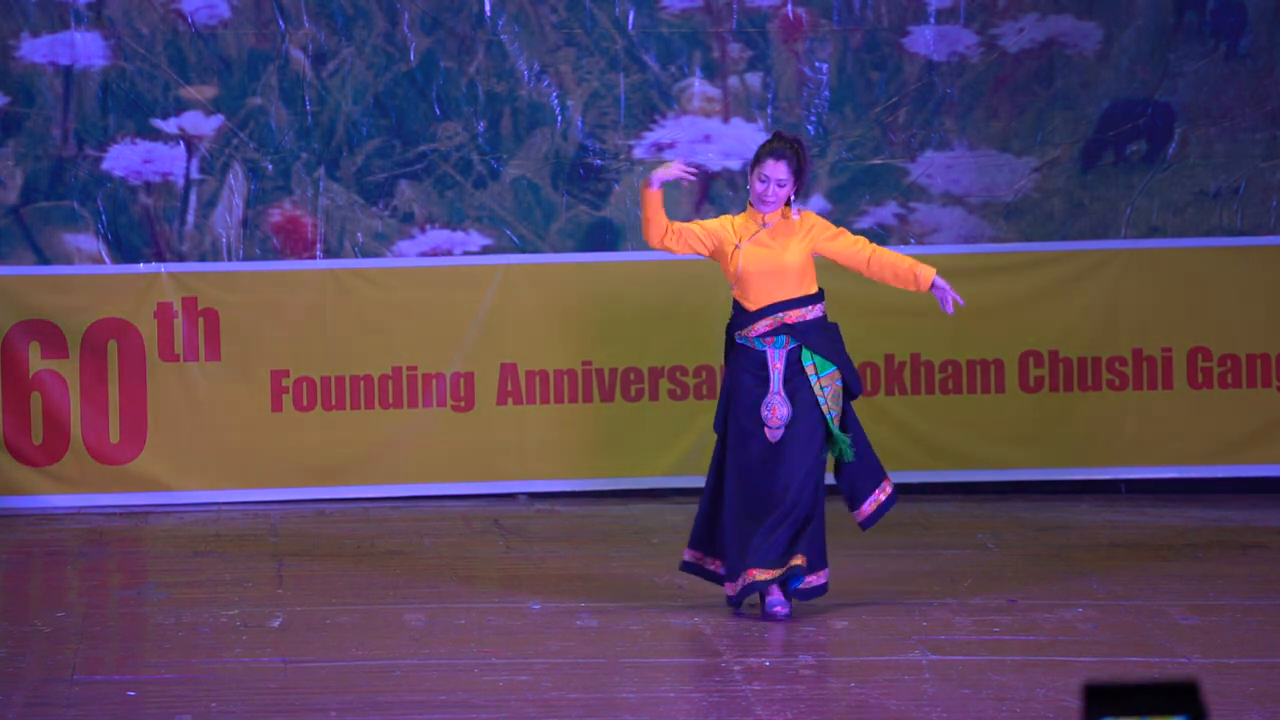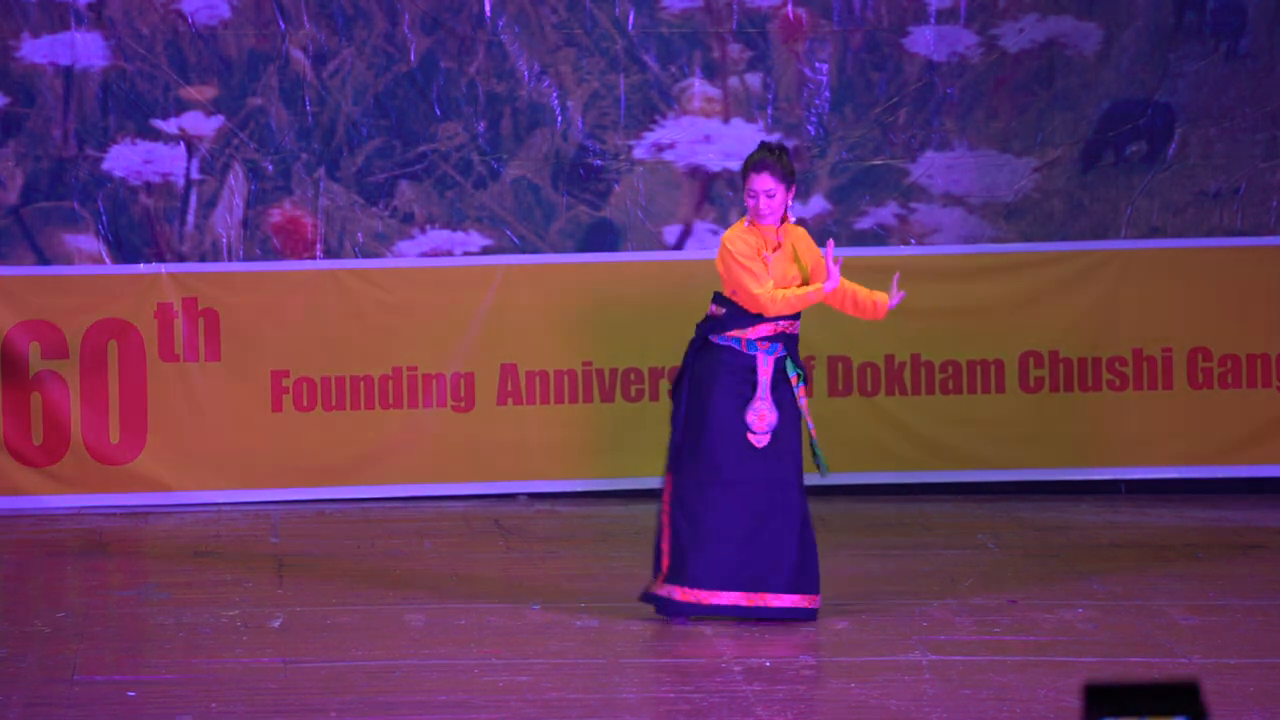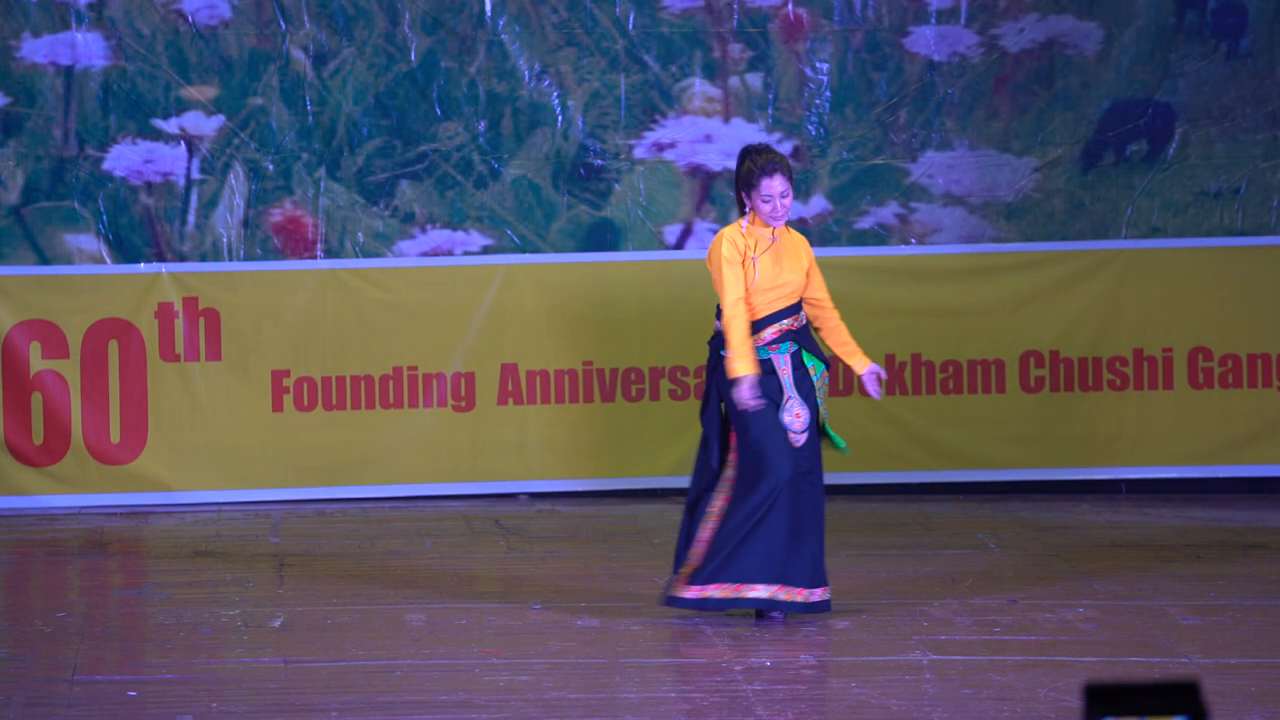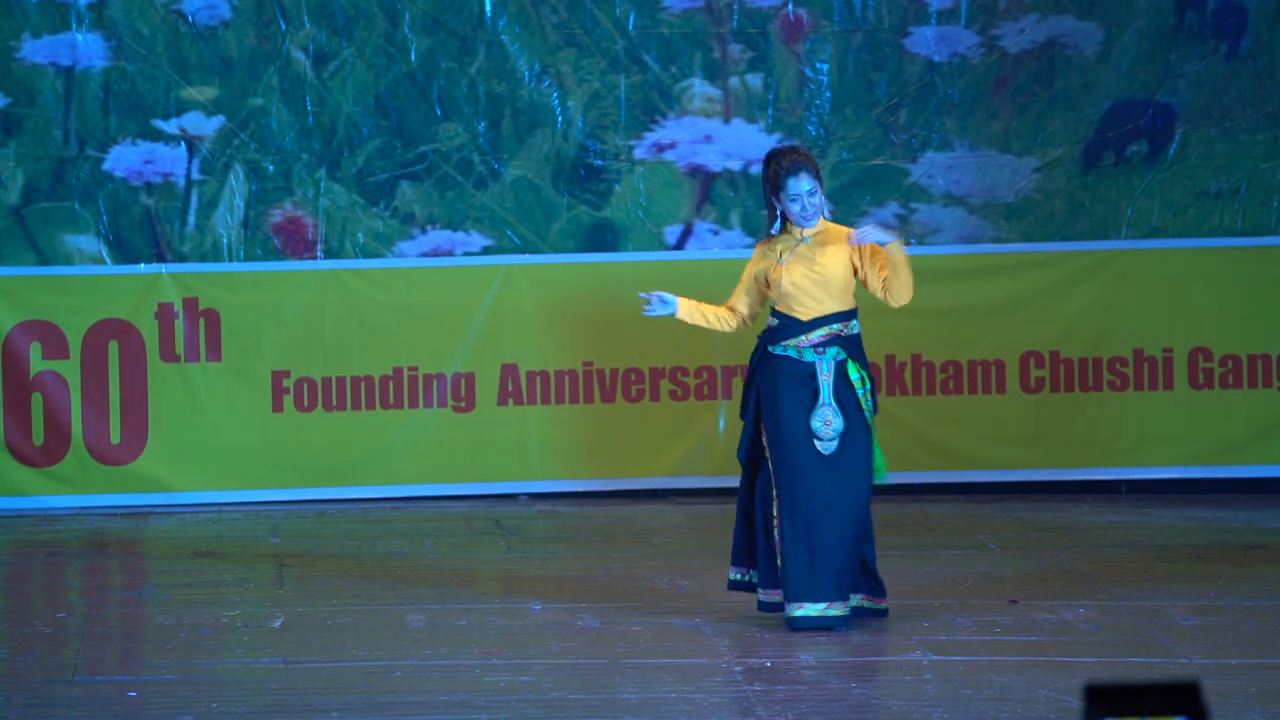
dt=0.5s
person 1, frame 1
left shoulder: (809, 227)
right shoulder: (727, 230)
left elbow: (868, 257)
right elbow: (662, 236)
left wrist: (928, 279)
right wrist: (655, 187)
left hip: (806, 359)
right hip: (751, 361)
left knee: (797, 467)
right knee: (747, 467)
left ankle: (780, 575)
right ankle: (748, 574)
person 1, frame 2
left shoulder: (798, 238)
right shoulder: (736, 241)
left elbow: (834, 287)
right elbow: (768, 301)
left wrist: (881, 302)
right wrist: (823, 288)
left hip: (775, 371)
right hip: (724, 366)
left knee: (775, 478)
right knee: (712, 473)
left ankle: (769, 589)
right ankle: (687, 588)
person 1, frame 3
left shoulder: (796, 244)
right shoulder: (729, 241)
left elbow: (822, 310)
right elbow: (734, 309)
left wrist: (859, 363)
right wrist: (743, 372)
left hip: (795, 368)
right hip: (747, 370)
left knee: (800, 478)
right knee: (763, 472)
left ankle: (780, 586)
right ankle: (718, 581)
person 1, frame 4
left shoulder: (851, 242)
right shoulder: (767, 252)
left elbow: (896, 294)
right elbow: (737, 318)
left wrist: (890, 245)
right wrist: (679, 306)
left hip: (840, 373)
right hip: (784, 374)
left knee: (844, 485)
right knee: (800, 485)
left ankle: (803, 592)
right ankle: (807, 597)
